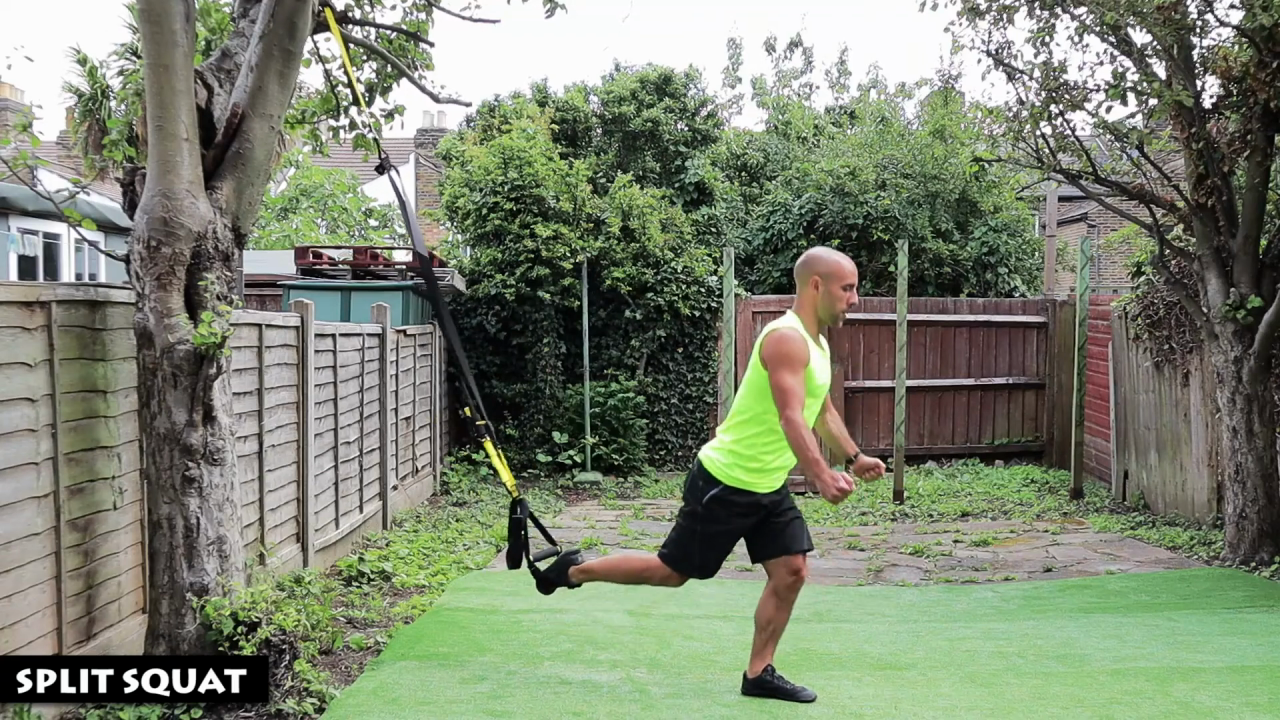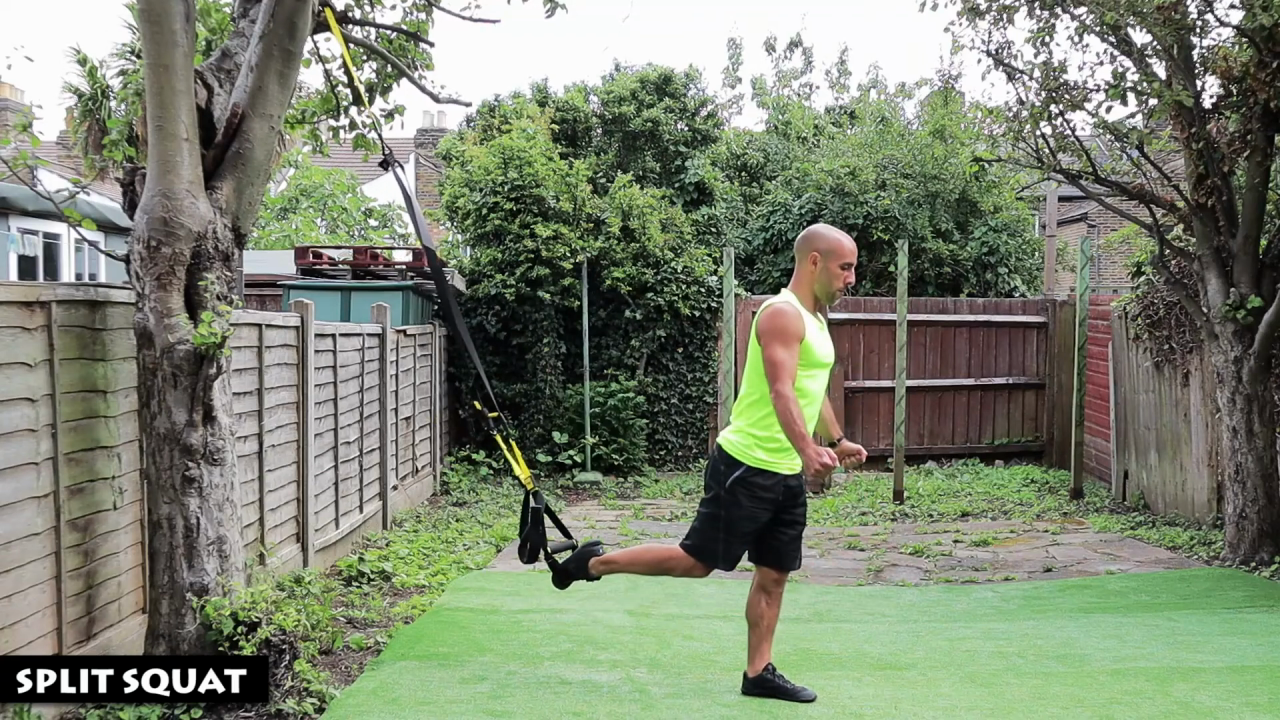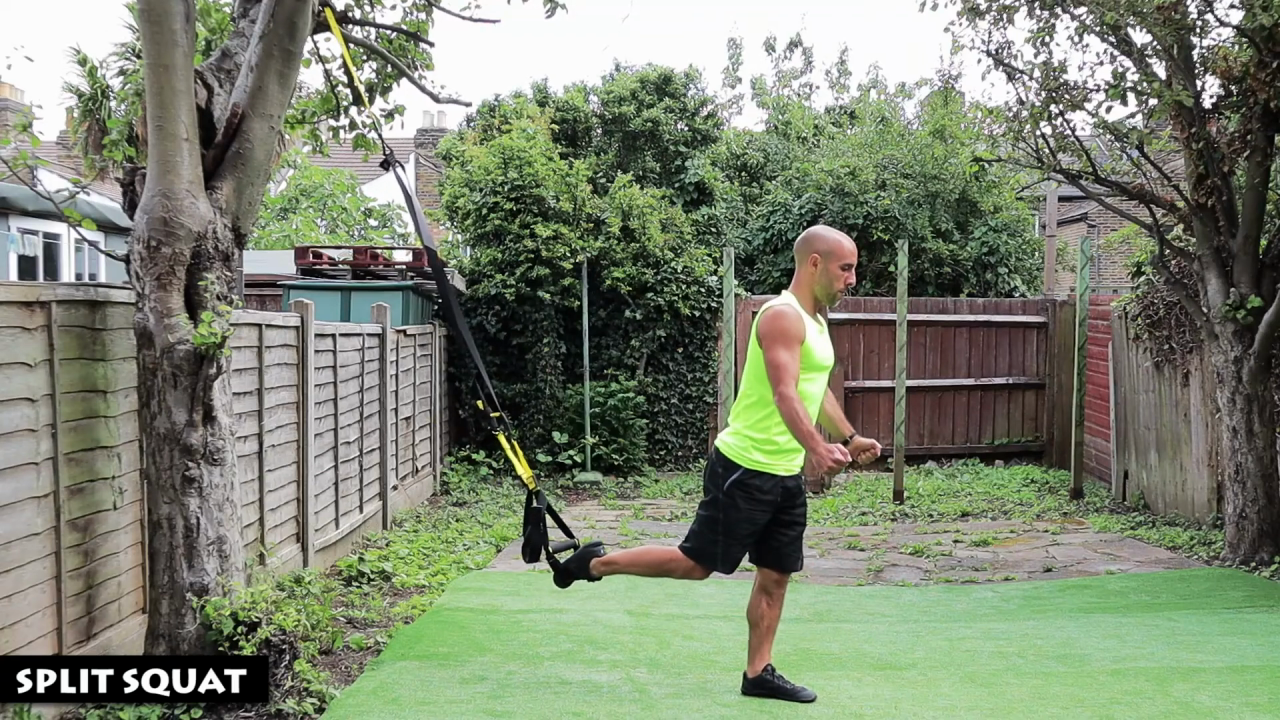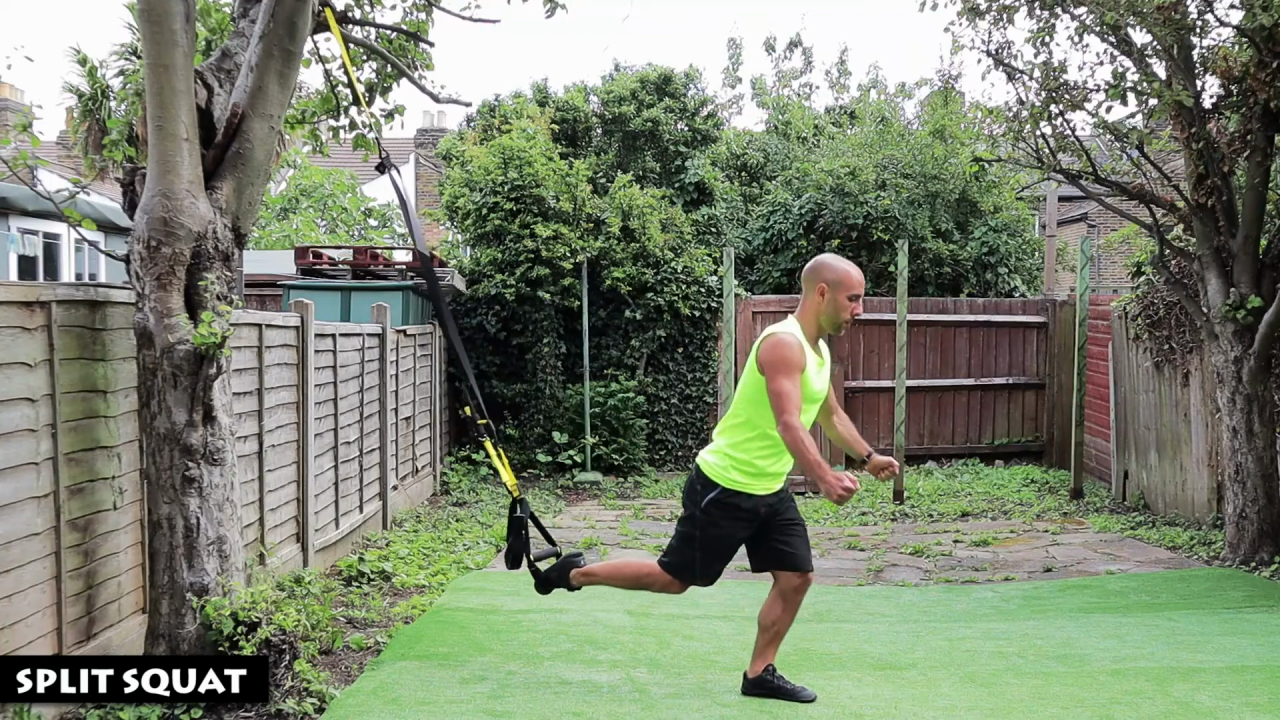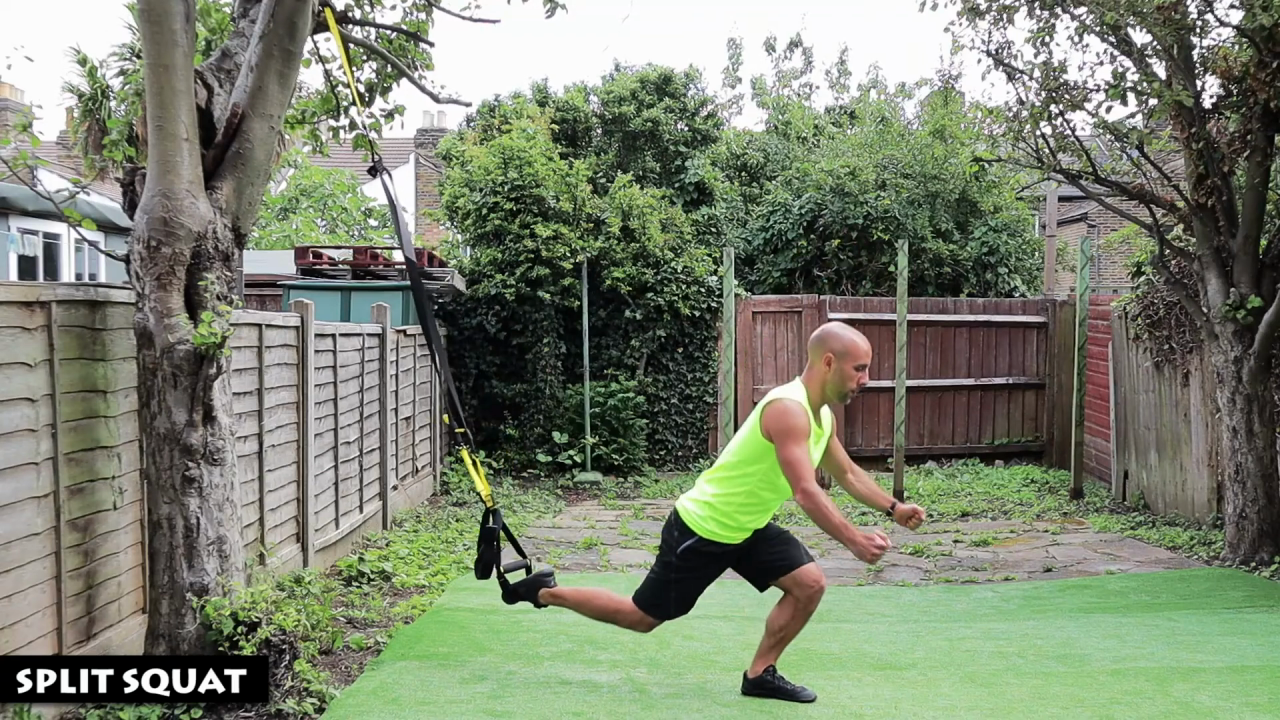
dt=0.4s
person 1, frame 1
left shoulder: (815, 341)
right shoulder: (785, 337)
left elbow: (822, 408)
right elbow: (791, 418)
left wrist: (855, 456)
right wrist: (823, 477)
left hip: (767, 485)
right hip: (724, 482)
left knee: (791, 570)
right knee: (670, 570)
left ankle: (759, 674)
right ankle: (572, 569)
person 1, frame 2
left shoulder: (813, 320)
right shoulder: (782, 314)
right elbow: (781, 393)
left wrist: (838, 441)
right wrist: (809, 451)
left hip: (785, 474)
right hip: (747, 467)
left knee: (774, 575)
right knee: (694, 561)
left ankle: (759, 673)
right ankle: (594, 562)
person 1, frame 3
left shoulder: (814, 321)
right shoulder: (782, 316)
left elbow: (820, 391)
right elbow: (785, 394)
left wrist: (851, 438)
right wrist: (818, 448)
left hip: (785, 474)
right hip: (745, 469)
left knee: (776, 576)
right knee: (693, 564)
left ankle: (758, 674)
right ankle: (593, 563)
person 1, frame 4
left shoulder: (818, 350)
right shoulder: (784, 344)
left elbow: (833, 417)
right elbow: (789, 424)
left wrist: (869, 457)
right wrist: (826, 479)
left hip: (767, 489)
right hip: (724, 486)
left knee: (797, 576)
right knee: (671, 578)
left ankle: (759, 674)
right ankle: (573, 573)
person 1, frame 5
left shoulder: (822, 415)
right shoulder: (789, 410)
left elbow: (848, 474)
right elbow: (806, 492)
left wrist: (894, 508)
right wrist: (856, 541)
left hip: (745, 527)
right hip: (702, 529)
left knee: (810, 584)
right knee: (641, 617)
left ankle: (759, 674)
right ankle: (544, 590)
